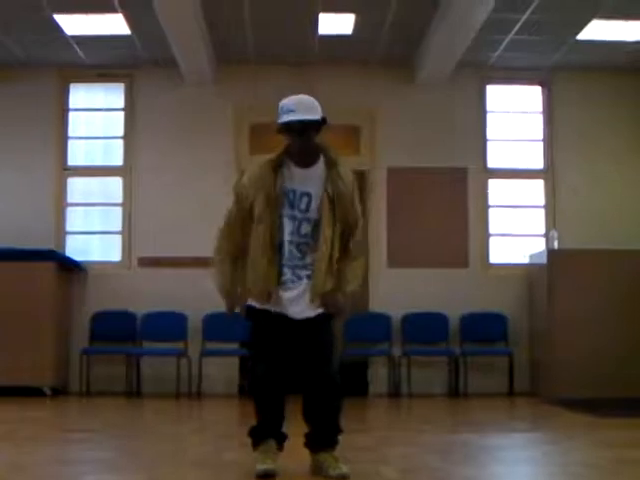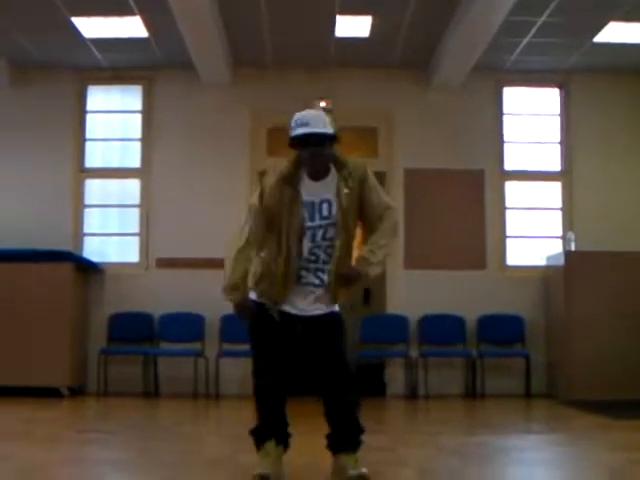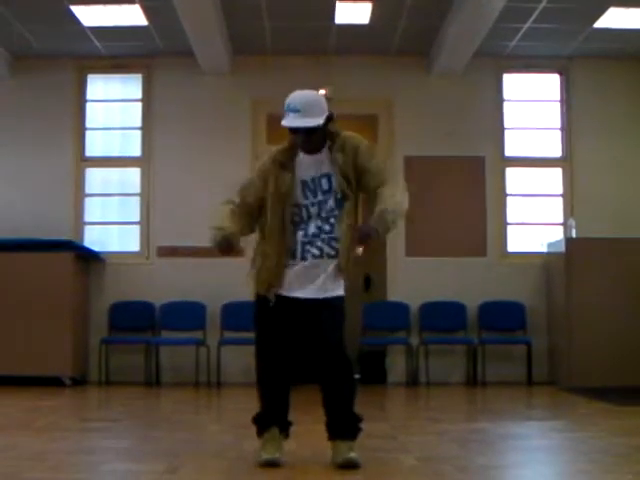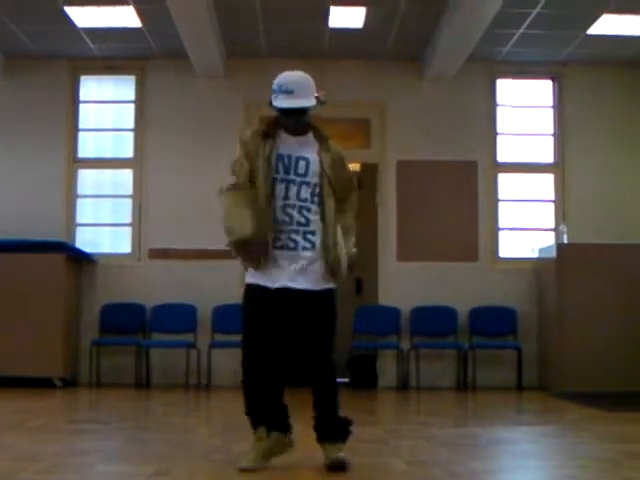
dt=1s
person 1, frame 1
left shoulder: (341, 180)
right shoulder: (260, 176)
left elbow: (353, 243)
right elbow: (232, 232)
left wrist: (345, 289)
right wrist: (229, 284)
left hip: (316, 302)
right hip: (268, 300)
left knee: (323, 381)
right knee: (266, 379)
right ankle: (268, 449)
person 1, frame 2
left shoulder: (356, 178)
right shoulder: (277, 187)
left elbow: (385, 220)
right elbow: (252, 238)
left wrist: (366, 265)
right wrist: (236, 289)
left hip: (324, 302)
right hip: (273, 300)
left knee: (338, 379)
right knee: (269, 379)
person 1, frame 3
left shoulder: (352, 151)
right shoulder: (275, 165)
left elbow: (390, 187)
right elbow: (243, 205)
left wrist: (380, 219)
right wrist: (227, 231)
left hip: (328, 285)
right hip: (277, 285)
left knee: (334, 361)
right knee: (272, 364)
left ankle: (343, 439)
right ankle: (272, 435)
person 1, frame 4
left shoulder: (329, 154)
right shoulder: (256, 143)
left elbow: (345, 202)
right elbow: (236, 189)
left wrist: (344, 249)
right wrist: (241, 231)
left hip: (316, 275)
right hip: (266, 272)
left knee: (321, 361)
right knee: (259, 359)
left ankle: (332, 441)
right ankle: (271, 432)
